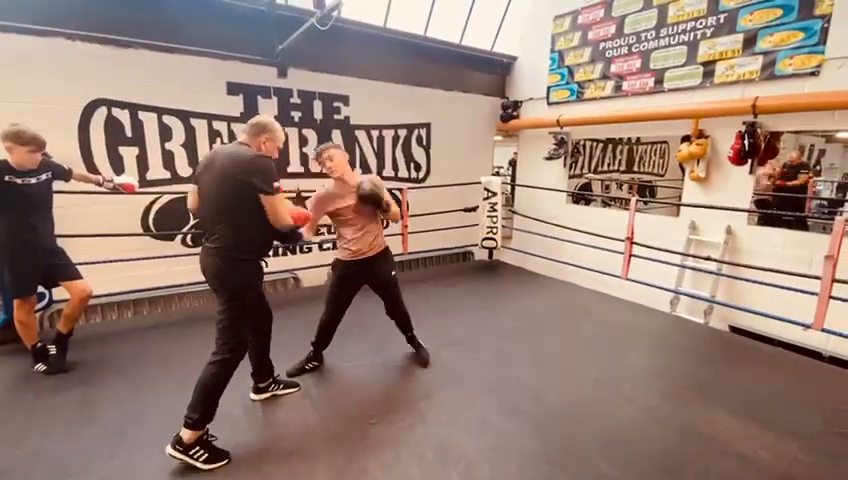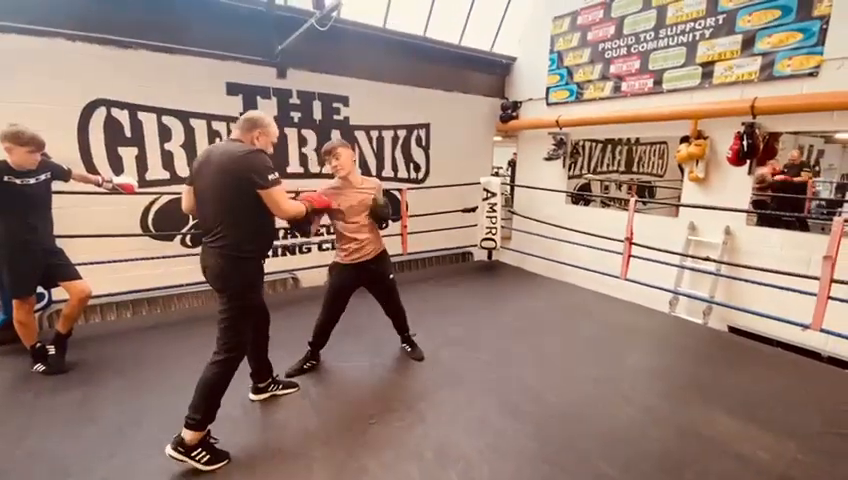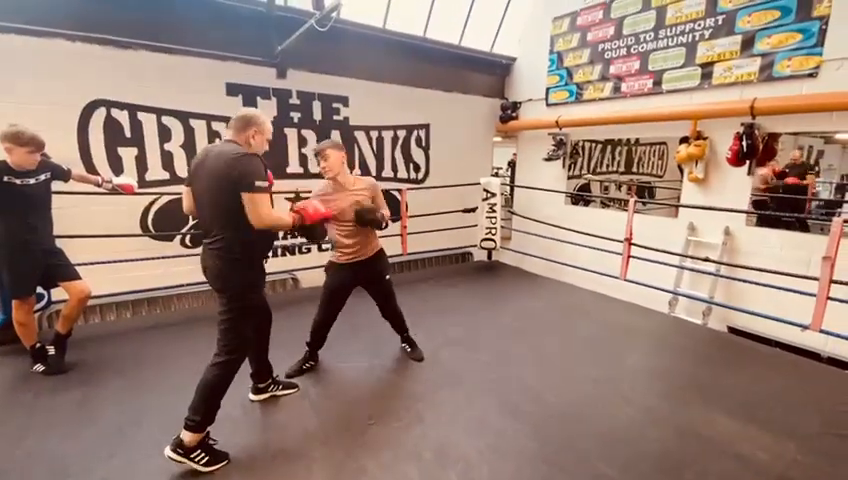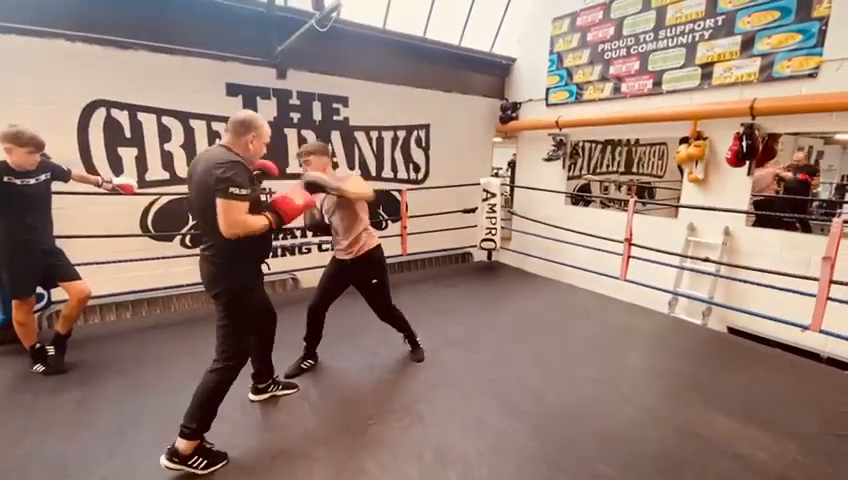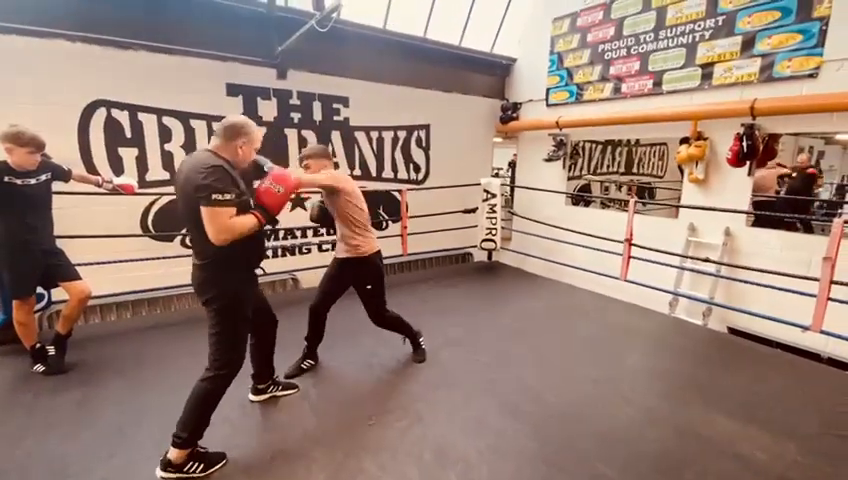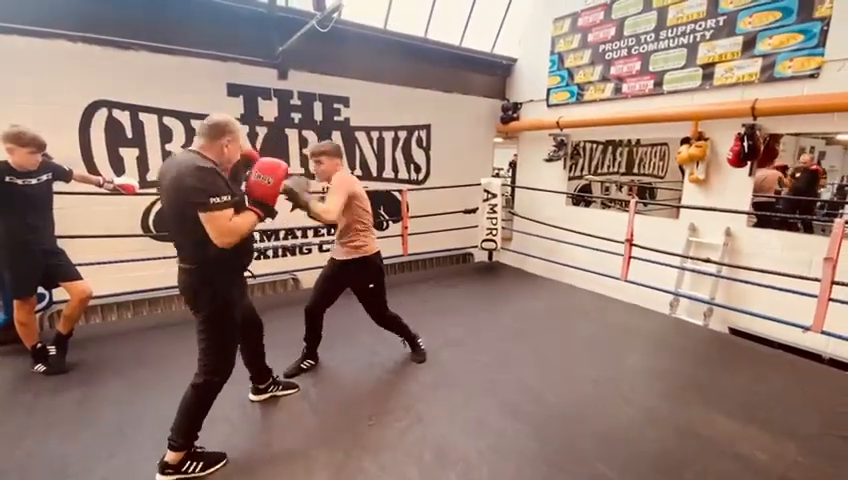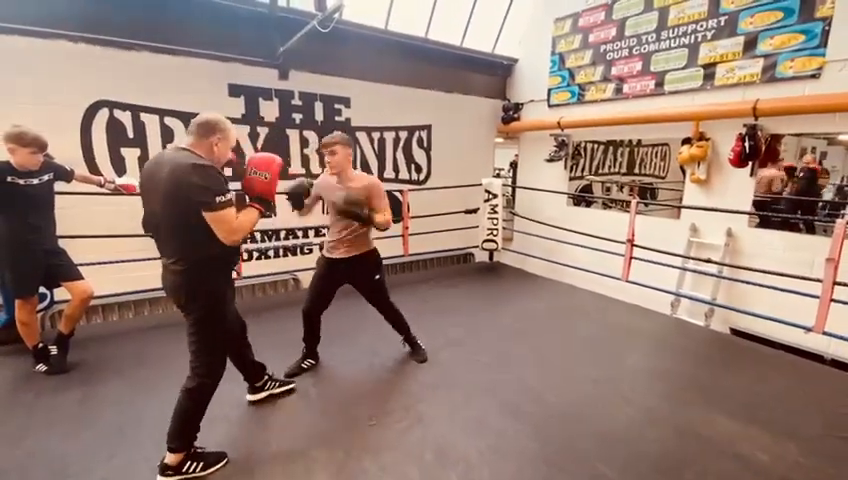
dt=0.1s
person 1, frame 1
left shoulder: (214, 158)
right shoulder: (257, 163)
left elbow: (194, 205)
right elbow: (280, 219)
right wrist: (295, 216)
left hip: (221, 256)
right hip: (236, 263)
left knee: (260, 318)
right knee: (230, 347)
left ankle: (263, 381)
right ankle: (189, 437)
person 1, frame 2
left shoulder: (206, 157)
right shoulder: (252, 159)
left elbow: (189, 206)
right elbow: (285, 210)
right wrist: (312, 203)
left hip: (218, 254)
right hip: (237, 262)
left knee: (258, 319)
right knee: (231, 347)
left ankle: (263, 382)
right ankle: (189, 438)
person 1, frame 3
left shoulder: (203, 157)
right shoulder: (245, 161)
left elbow: (190, 206)
right elbow: (262, 219)
right wrist: (302, 215)
left hip: (219, 255)
right hip: (238, 263)
left knee: (260, 318)
right knee: (232, 348)
left ankle: (263, 382)
right ankle: (189, 439)
person 1, frame 4
left shoulder: (207, 159)
right shoulder: (231, 168)
right elbow: (233, 226)
left wrist: (255, 176)
right wrist: (276, 215)
left hip: (231, 266)
right hip: (232, 270)
left knee: (264, 320)
right knee: (231, 355)
left ankle: (263, 382)
right ankle: (184, 447)
person 1, frame 5
left shoulder: (195, 162)
right shoulder: (216, 173)
right elbow: (221, 232)
left wrist: (249, 192)
right wrist: (264, 212)
left hip: (225, 271)
right hip: (225, 276)
left knee: (265, 322)
right knee: (224, 363)
left ankle: (264, 383)
person 1, frame 6
left shoulder: (176, 164)
right shoulder: (204, 175)
right elbow: (227, 236)
left wrist: (239, 187)
right wrist: (261, 206)
left hip: (201, 272)
right hip: (213, 280)
left knee: (251, 326)
right knee: (215, 367)
left ankle: (262, 383)
person 1, frame 7
left shoulder: (157, 164)
right shoulder: (200, 173)
right elbow: (232, 233)
left wrist: (228, 184)
right wrist: (259, 202)
left hip: (184, 271)
right hip: (203, 280)
left knee: (233, 329)
right knee: (206, 369)
left ankle: (258, 382)
person 2, frame 1
left shoulder: (47, 167)
left elbow: (75, 174)
left wrist: (105, 182)
left hip: (48, 247)
left knee: (83, 291)
right knee: (24, 303)
left ankle: (58, 345)
right ankle: (39, 354)
person 2, frame 2
left shoulder: (46, 167)
left elbow: (74, 174)
left wrist: (104, 182)
left hip: (47, 247)
left knee: (82, 291)
right knee: (24, 303)
left ankle: (57, 344)
right ankle: (38, 355)
person 2, frame 3
left shoulder: (46, 167)
left elbow: (74, 175)
left wrist: (104, 182)
left hip: (47, 247)
left knee: (81, 292)
right knee: (23, 304)
left ankle: (57, 345)
right ankle: (38, 355)
person 2, frame 4
left shoulder: (46, 167)
left elbow: (74, 175)
left wrist: (103, 182)
left hip: (47, 248)
left knee: (82, 292)
right knee: (23, 304)
left ankle: (57, 345)
right ankle: (37, 355)
person 2, frame 5
left shoulder: (46, 167)
left elbow: (74, 175)
left wrist: (104, 182)
left hip: (47, 247)
left knee: (82, 292)
right knee: (23, 304)
left ankle: (57, 345)
right ankle: (38, 355)
person 2, frame 6
left shoulder: (47, 168)
left elbow: (75, 175)
left wrist: (103, 182)
left hip: (48, 248)
left knee: (82, 292)
right knee: (24, 303)
left ankle: (58, 345)
right ankle: (39, 355)
person 2, frame 7
left shoulder: (49, 168)
left elbow: (76, 175)
left wrist: (105, 182)
left hip: (49, 247)
left knee: (84, 292)
right knee: (26, 303)
left ankle: (60, 344)
right ankle: (41, 354)
person 3, frame 1
left shoulder: (370, 182)
right shoulder: (324, 196)
left elbow: (396, 216)
right elbow: (307, 231)
left wrist: (380, 202)
left hip: (378, 256)
right hip: (347, 261)
left knee: (395, 307)
right knee: (331, 316)
left ankle: (414, 342)
right ankle: (315, 356)
person 3, frame 2
left shoulder: (373, 185)
right shoulder: (328, 191)
left wrist: (382, 213)
left hip: (376, 259)
right hip: (345, 265)
left knee: (393, 306)
right knee: (328, 316)
left ankle: (407, 340)
right ankle: (312, 355)
person 3, frame 3
left shoulder: (369, 185)
right shoulder: (320, 195)
left elbow: (384, 214)
left wrist: (378, 217)
left hip: (373, 258)
right hip: (342, 265)
left knee: (389, 308)
right knee: (324, 316)
left ankle: (407, 340)
right ankle: (310, 356)
person 3, frame 4
left shoulder: (344, 178)
right shoulder: (321, 194)
left elbow: (367, 194)
left wrist: (327, 185)
right wrist: (316, 223)
left hip: (367, 256)
right hip: (342, 258)
left knee: (384, 309)
right knee: (315, 307)
left ankle: (411, 338)
right ankle: (309, 355)
person 3, frame 5
left shoulder: (333, 178)
right shoulder: (331, 187)
left elbow: (301, 180)
right wrist: (322, 213)
left hip: (365, 259)
right hip: (343, 259)
left knee: (378, 315)
right knee: (317, 307)
left ankle: (414, 338)
right ankle: (310, 355)
person 3, frame 6
left shoulder: (342, 181)
right shoulder: (336, 184)
left elbow: (329, 216)
left wrist: (301, 195)
left hip: (366, 261)
right hip: (340, 260)
left knee: (379, 315)
right knee: (313, 308)
left ankle: (413, 340)
right ankle: (309, 355)
person 3, frame 7
left shoulder: (369, 183)
right shoulder: (324, 181)
left elbow: (386, 222)
right elbow: (303, 211)
left wrist: (362, 214)
right wrist: (299, 198)
left hip: (362, 256)
right hip: (331, 258)
left knee: (384, 306)
right knee: (310, 309)
left ankle: (410, 340)
right ankle: (310, 354)
